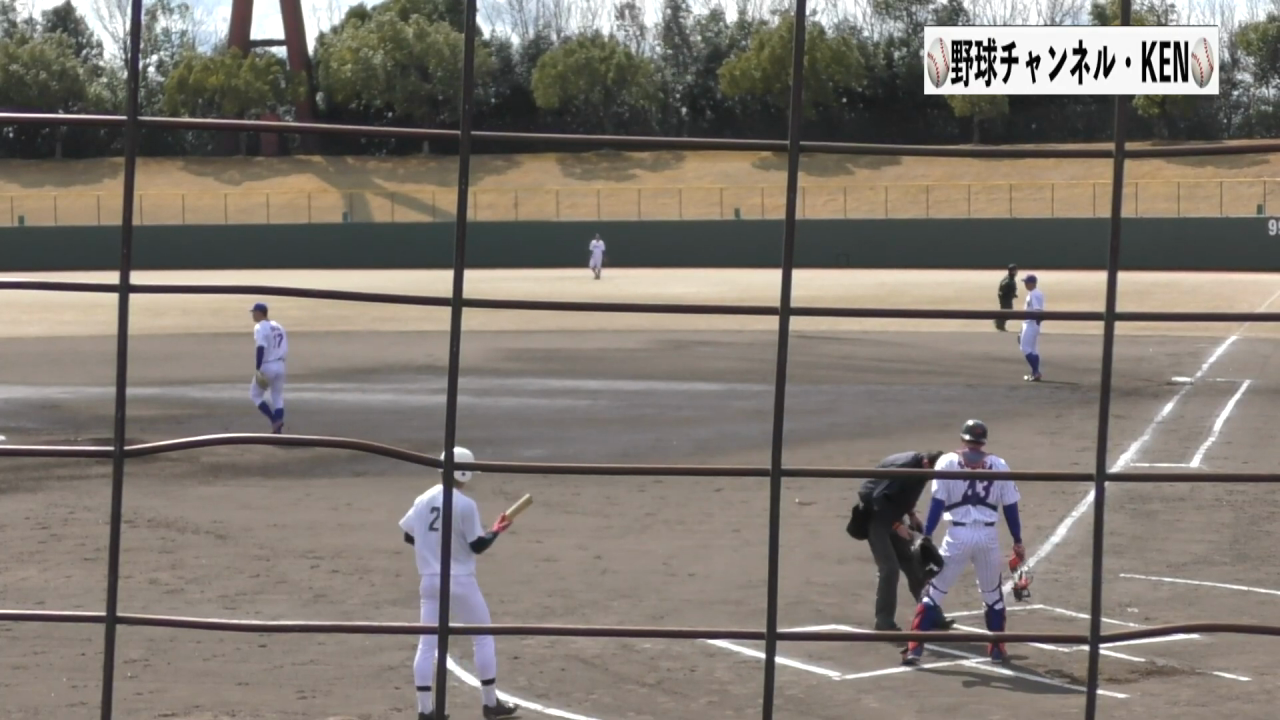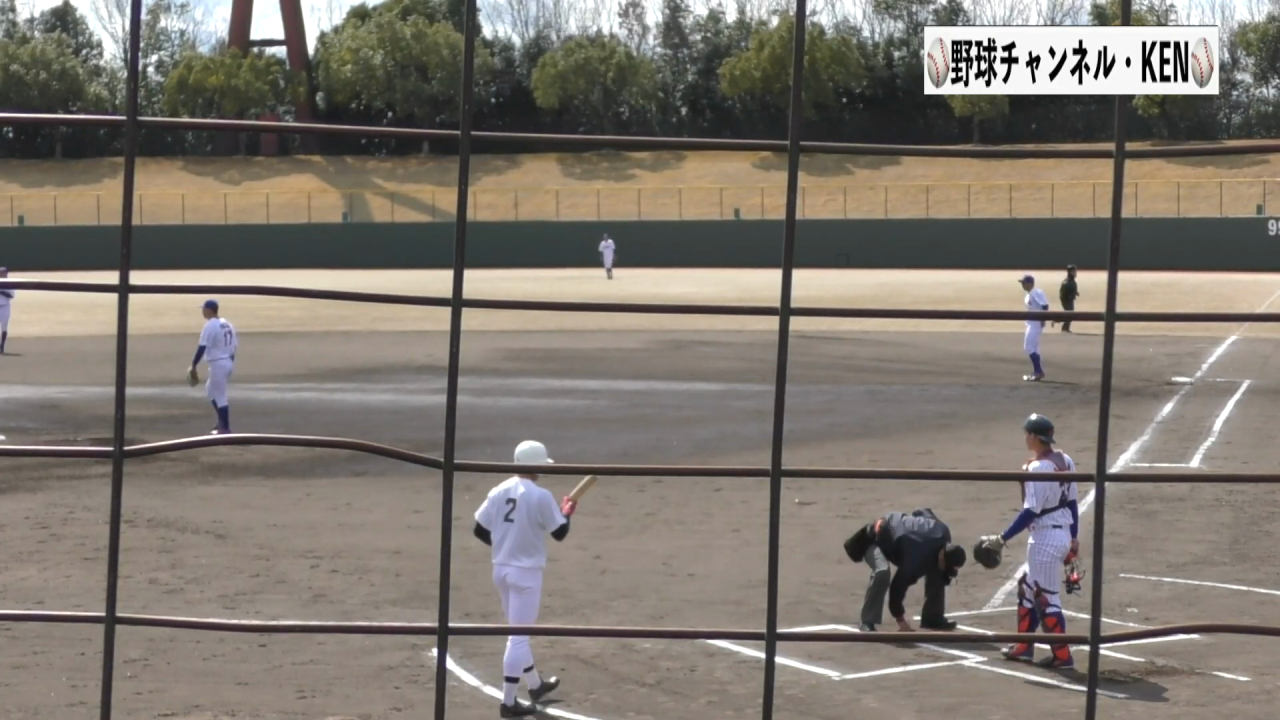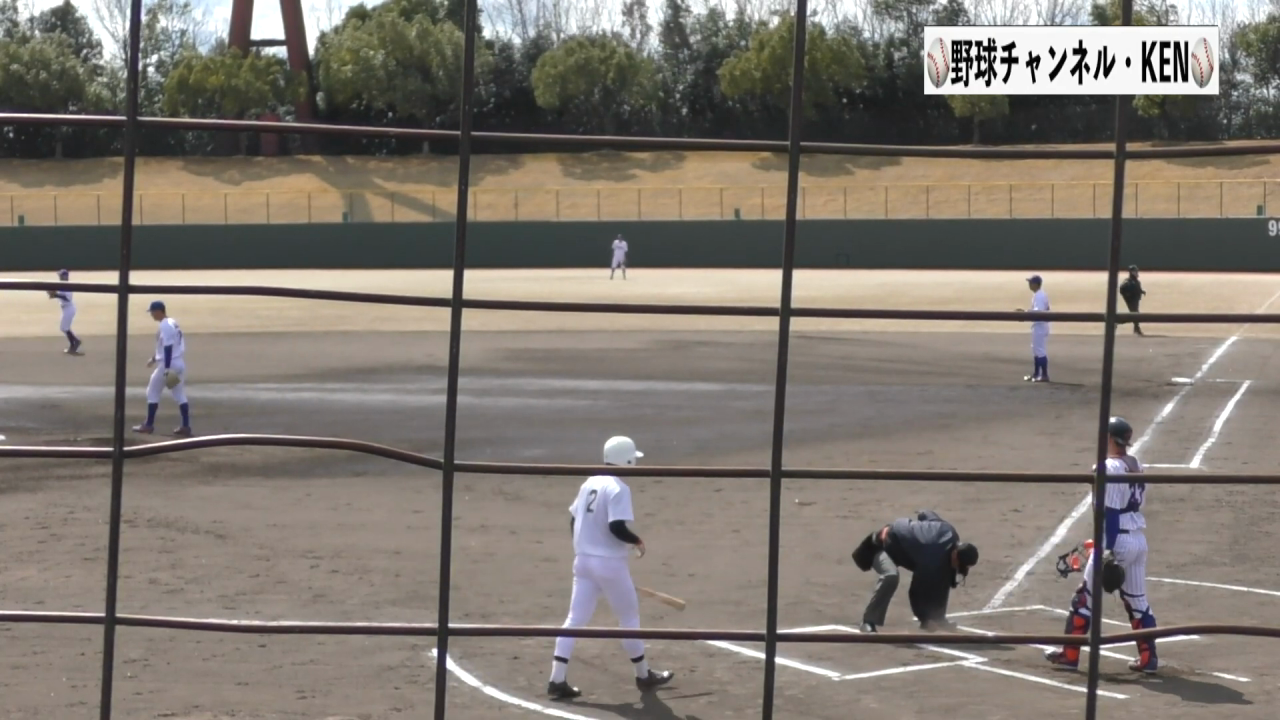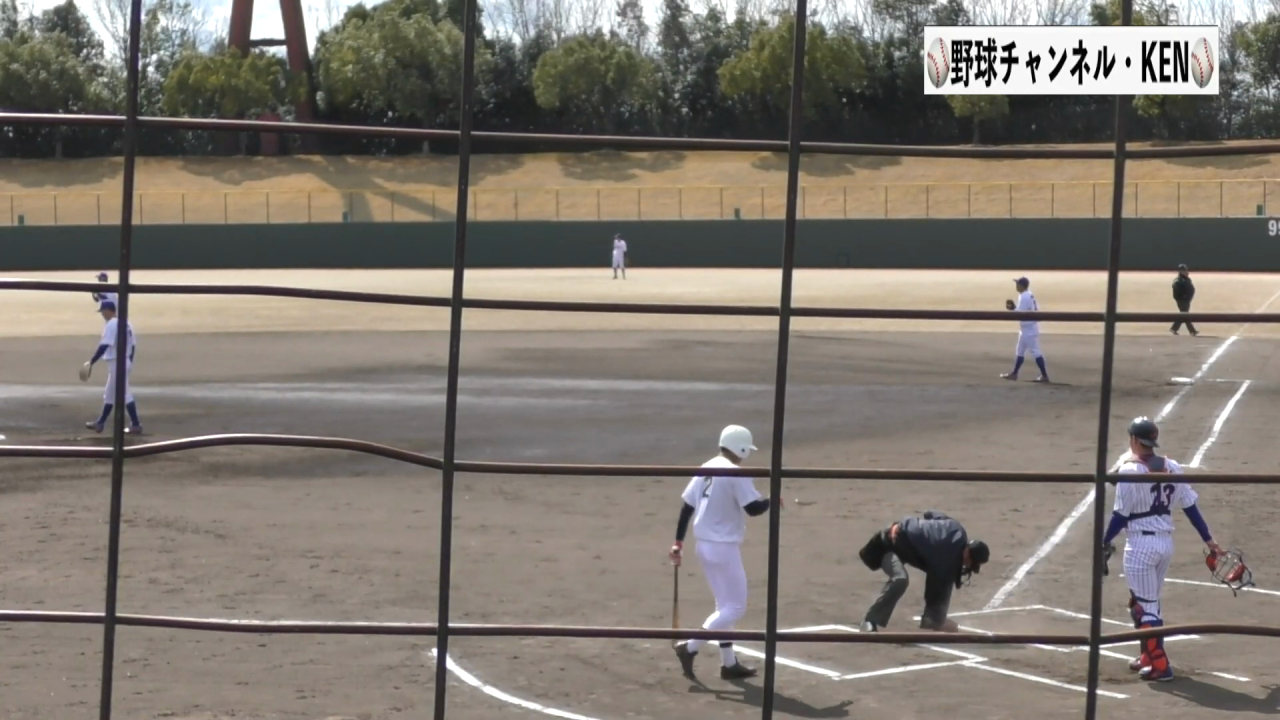
dt=0.7s
person 1, frame 1
left shoulder: (422, 500)
right shoulder: (466, 504)
left elbow: (408, 536)
right elbow: (478, 546)
right wrist: (496, 530)
left hip: (430, 580)
right hip: (460, 581)
left knee: (428, 644)
right knee: (483, 639)
person 1, frame 2
left shoulder: (498, 492)
right shoulder: (541, 496)
left elbow: (480, 530)
right elbow: (560, 533)
right wrist: (566, 512)
left hip: (501, 569)
right hip: (526, 573)
left knee: (517, 631)
right knee: (519, 636)
left ankle: (535, 685)
right ankle: (509, 701)
person 1, frame 3
left shoulder: (589, 484)
right shoulder: (618, 489)
left elbow: (575, 521)
right elbow: (617, 527)
right wrist: (636, 541)
left hip: (585, 561)
right hip: (610, 563)
left knee: (577, 620)
right knee: (629, 619)
left ankle: (557, 680)
right ankle: (643, 675)
person 1, frame 4
left shoulder: (704, 470)
right shoulder: (735, 475)
left elbow: (686, 508)
right elbow: (753, 509)
left wrist: (678, 544)
right wrist: (770, 503)
left hip: (703, 545)
right hip: (723, 547)
left knee: (726, 604)
right knee: (734, 607)
left ankle: (729, 663)
right ankle: (690, 647)
person 2, frame 1
left shoulder: (948, 461)
right shoulder: (998, 464)
left elbow: (937, 502)
right elbow: (1010, 505)
left wrist: (926, 537)
right wrist: (1018, 541)
left hip: (958, 536)
right hip: (988, 536)
left knee: (935, 591)
right knee: (993, 593)
left ankle: (915, 648)
right ankle: (997, 649)
person 2, frame 2
left shoulder: (1038, 467)
right shoulder: (1066, 460)
left elbow: (1030, 512)
right elbow: (1072, 502)
left wrist: (1003, 538)
right wrist: (1074, 537)
left hip: (1045, 538)
right hip: (1063, 535)
left knee: (1047, 598)
right knee: (1029, 589)
left ankle: (1062, 655)
right ankle: (1024, 647)
person 2, frame 3
left shoulder: (1110, 467)
right shoulder: (1137, 466)
left elbow: (1111, 510)
left wrist: (1108, 548)
left hip: (1117, 542)
right hip: (1139, 540)
left knee: (1084, 597)
right knee: (1137, 600)
left ankle: (1070, 655)
right ankle: (1148, 657)
person 2, frame 4
left shoulder: (1129, 470)
right shoulder: (1172, 468)
left elbow: (1120, 514)
right elbow: (1190, 506)
left wrist: (1106, 542)
right wrist: (1208, 540)
left hip: (1140, 544)
right hip: (1166, 542)
left knee: (1142, 606)
right knee: (1152, 602)
left ankle: (1160, 665)
right ankle: (1148, 658)
